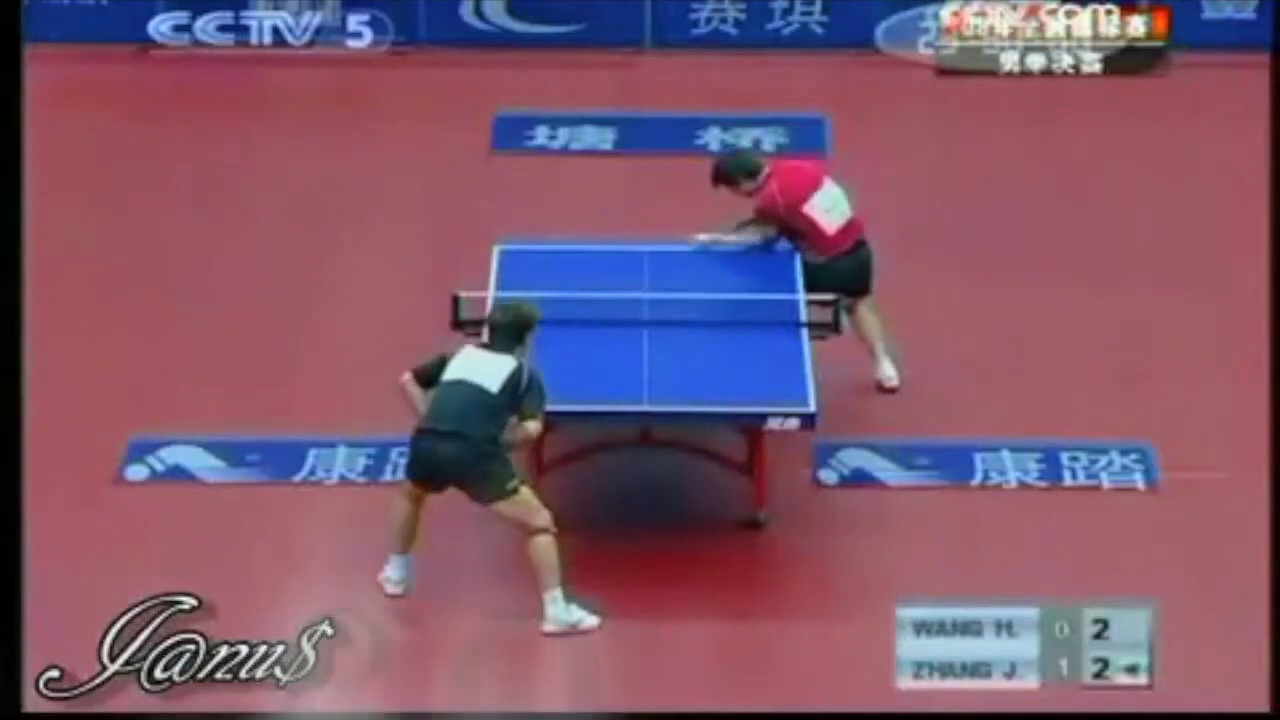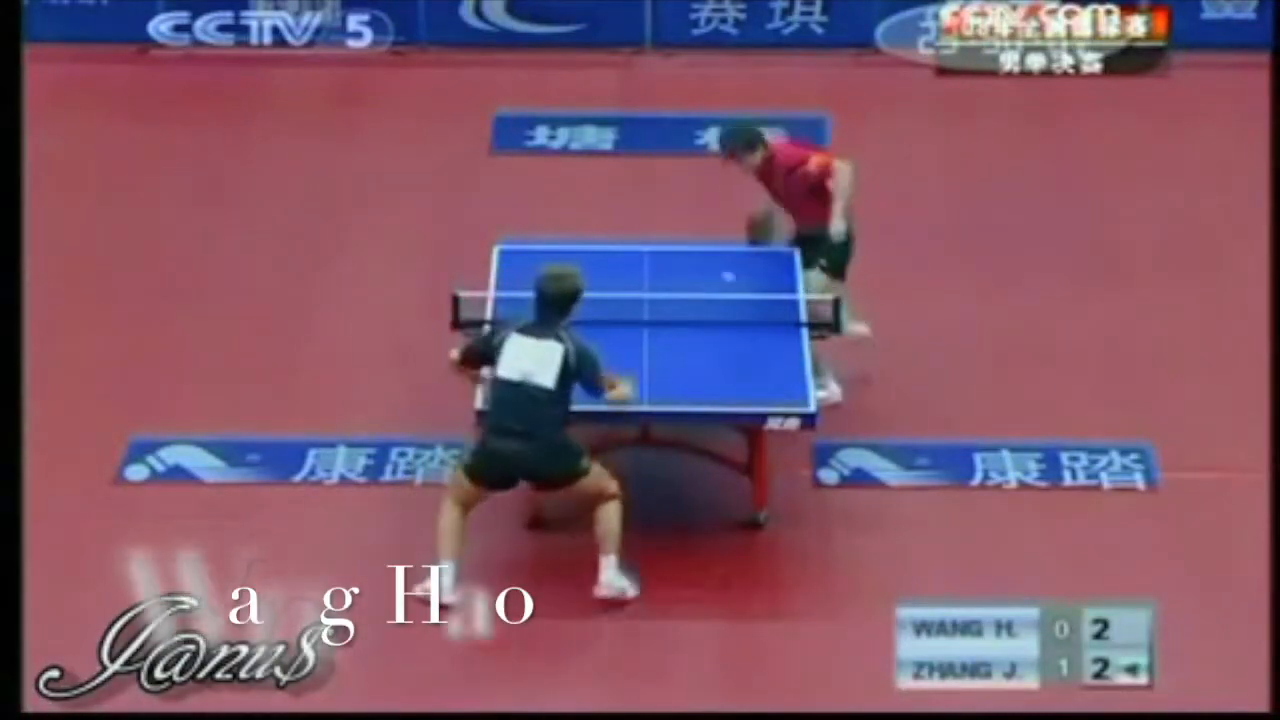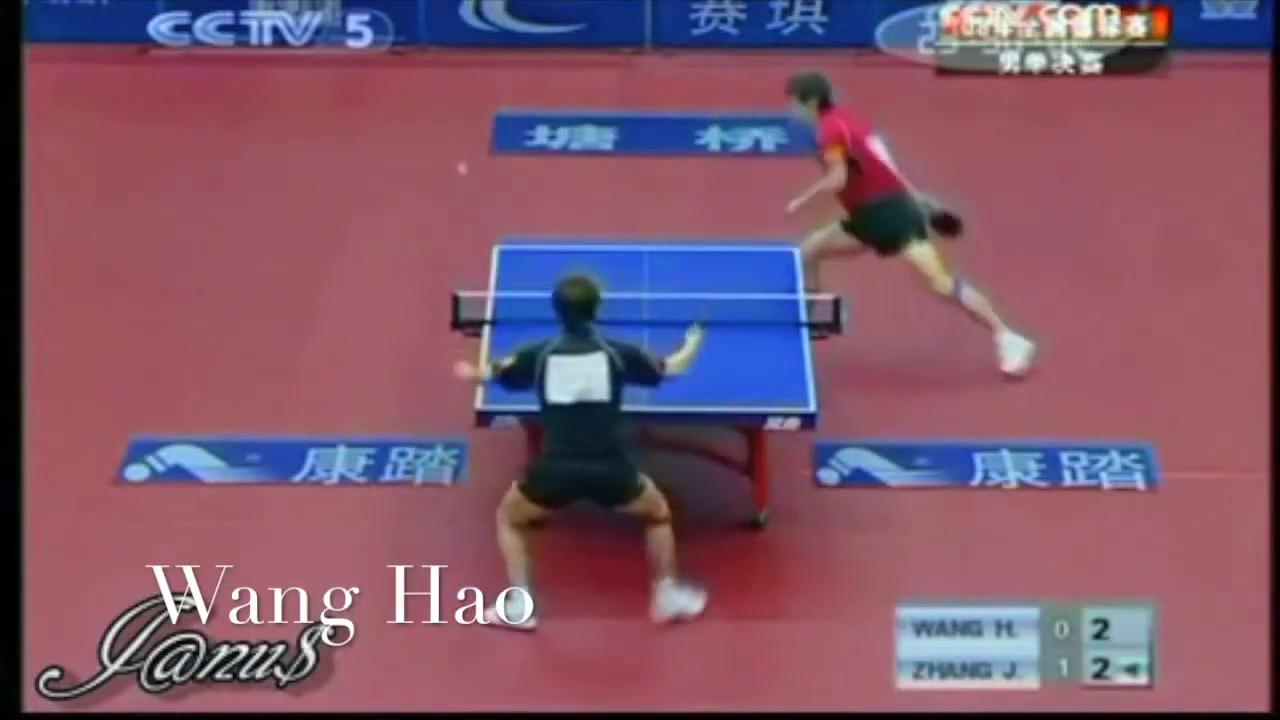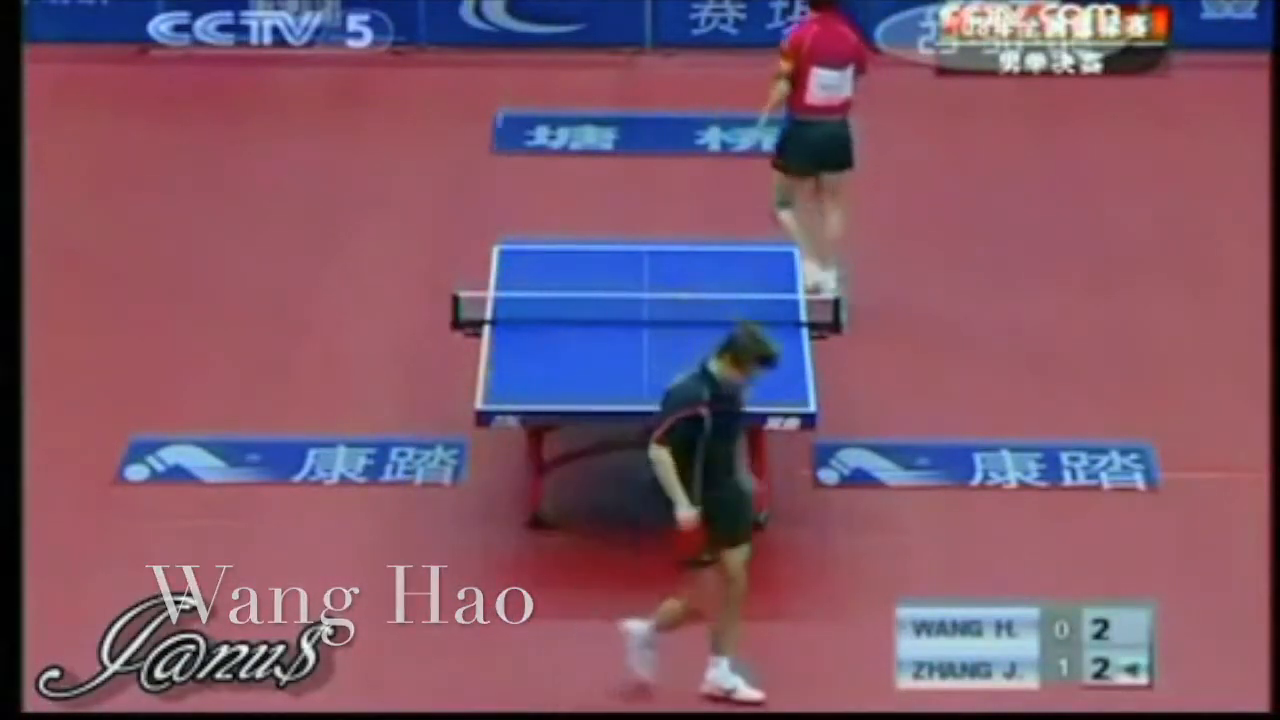
dt=1s
person 1, frame 1
left shoulder: (459, 354)
right shoulder: (524, 373)
left elbow: (408, 380)
right elbow: (532, 429)
right wrist: (504, 441)
left hip: (427, 445)
right hip: (475, 454)
left knee: (410, 494)
right knee: (540, 522)
left ankle: (395, 574)
right ankle: (557, 611)
person 1, frame 2
left shoulder: (504, 336)
right shoulder: (573, 349)
left elbow: (457, 359)
right elbow: (611, 394)
left wrist: (481, 375)
right wrist: (625, 388)
left hip: (496, 446)
right hip: (545, 449)
left knee: (455, 501)
right knee: (608, 492)
left ankle: (444, 582)
right ankle: (610, 577)
person 1, frame 3
left shoulder: (540, 354)
right shoulder: (617, 353)
left elbow: (492, 375)
right elbow: (671, 369)
left wrist: (470, 374)
right wrist: (693, 344)
left hip: (556, 467)
right hip: (608, 466)
left knee: (508, 519)
right knee: (659, 515)
left ankle: (518, 606)
right ankle: (669, 596)
person 1, frame 4
left shoulder: (730, 390)
right shoulder: (687, 395)
right elbow: (658, 450)
left wrist: (746, 478)
right wrist: (681, 503)
left hip: (728, 502)
right hip: (695, 510)
left knee: (735, 586)
right knee: (694, 602)
left ankle: (719, 673)
right ankle: (645, 633)
person 2, frame 1
left shoulder: (770, 199)
right shoulder: (798, 166)
left elbow: (760, 236)
left wrist: (714, 238)
left hip: (828, 267)
right hip: (859, 250)
right knee: (860, 306)
right ankle: (885, 368)
person 2, frame 2
left shoulder: (790, 160)
right shoulder: (765, 162)
left elbow: (842, 169)
left wrist: (839, 216)
right wrist: (767, 214)
left hip: (829, 236)
right hip: (807, 234)
left ankle: (825, 386)
right ankle: (846, 327)
person 2, frame 3
left shoulder: (831, 129)
right shoulder: (843, 122)
left elbow: (837, 179)
right elbow: (881, 164)
left wrist: (801, 200)
right wrist: (925, 203)
left hip: (891, 211)
right hip: (869, 213)
left knee: (942, 284)
right knee: (808, 253)
left ankle: (1007, 339)
person 2, frame 4
left shoulder: (798, 37)
right shoulder: (850, 38)
left elbow: (784, 87)
right elbow: (857, 76)
left wrist: (767, 113)
left hip: (803, 129)
right hip: (837, 128)
left knee: (782, 204)
right knee: (830, 204)
left ankle: (810, 268)
right ankle: (825, 274)
